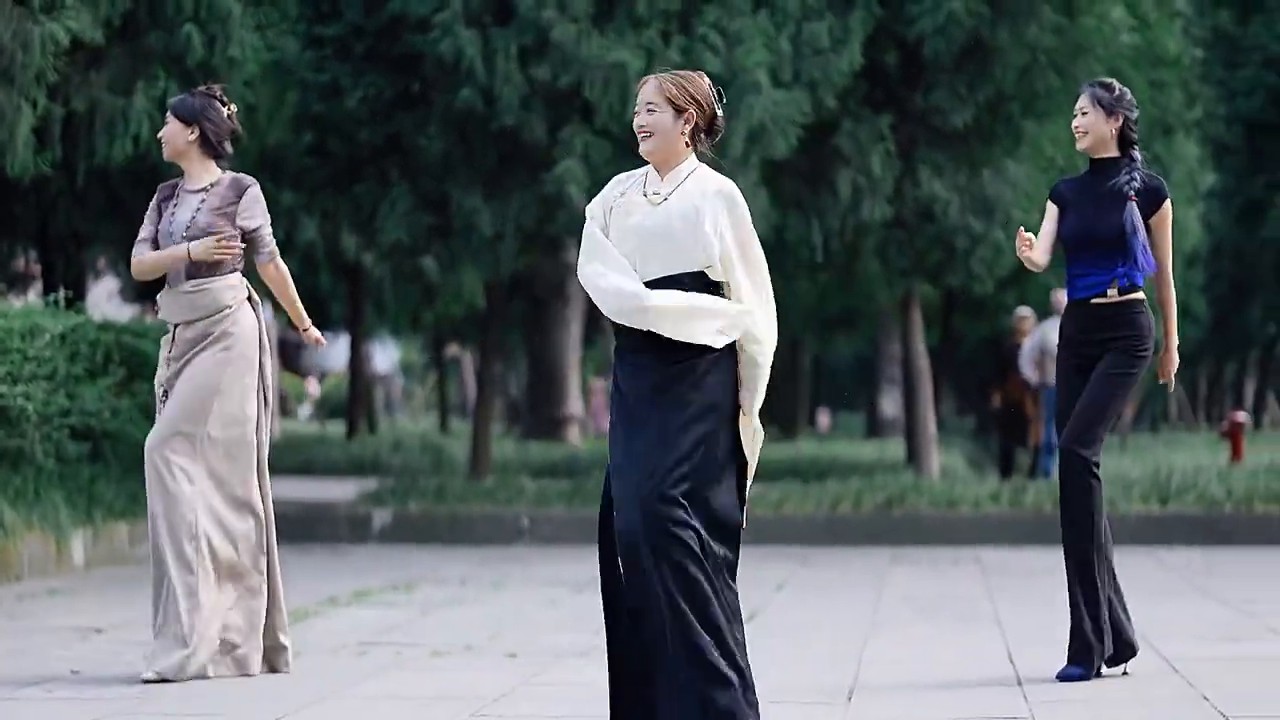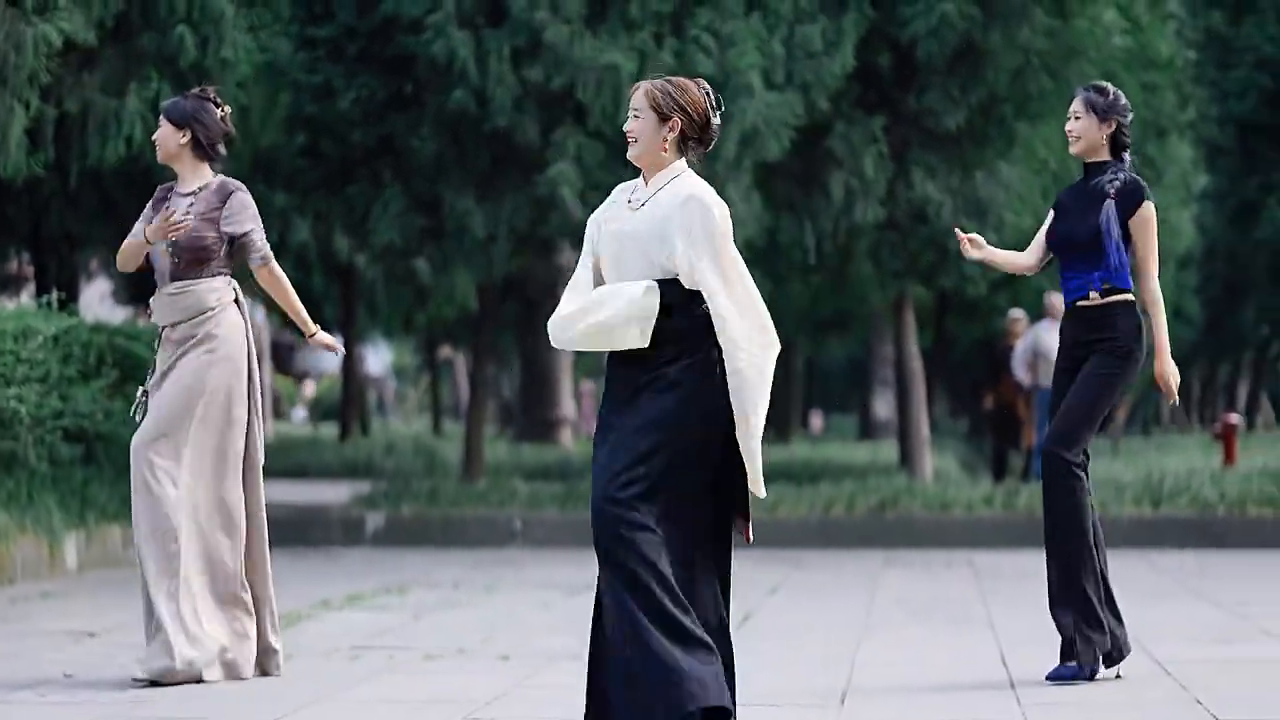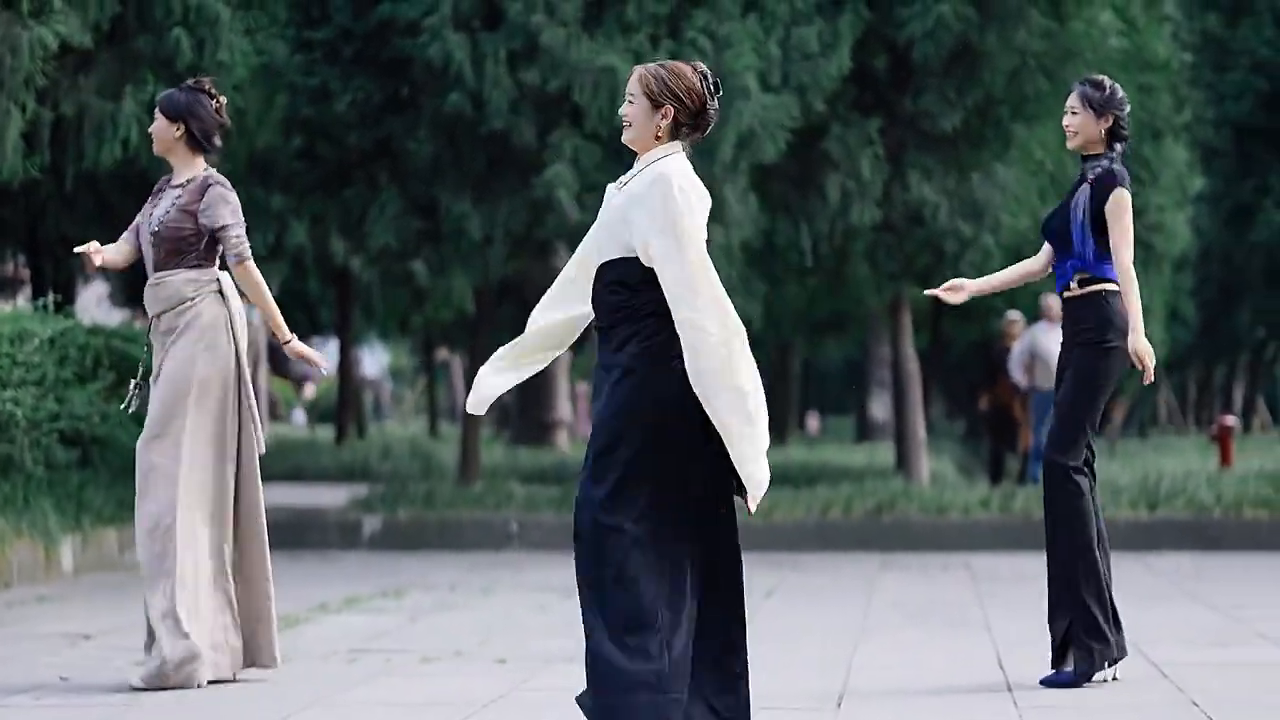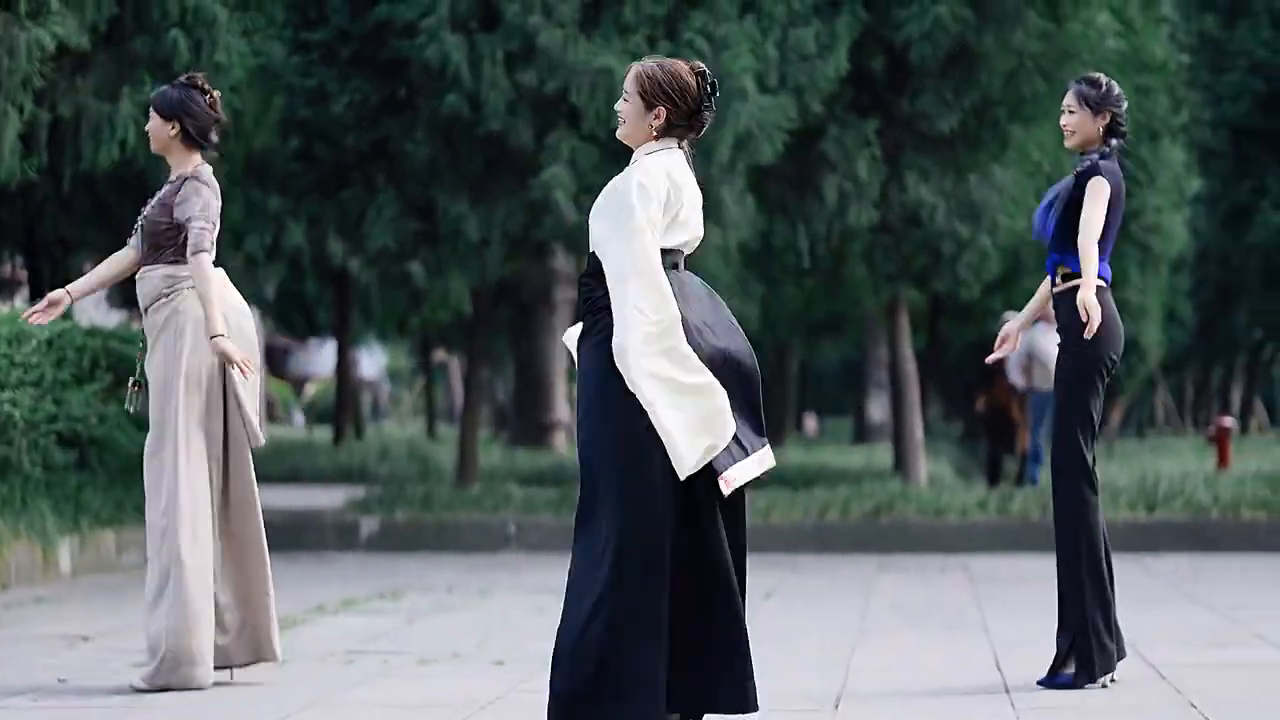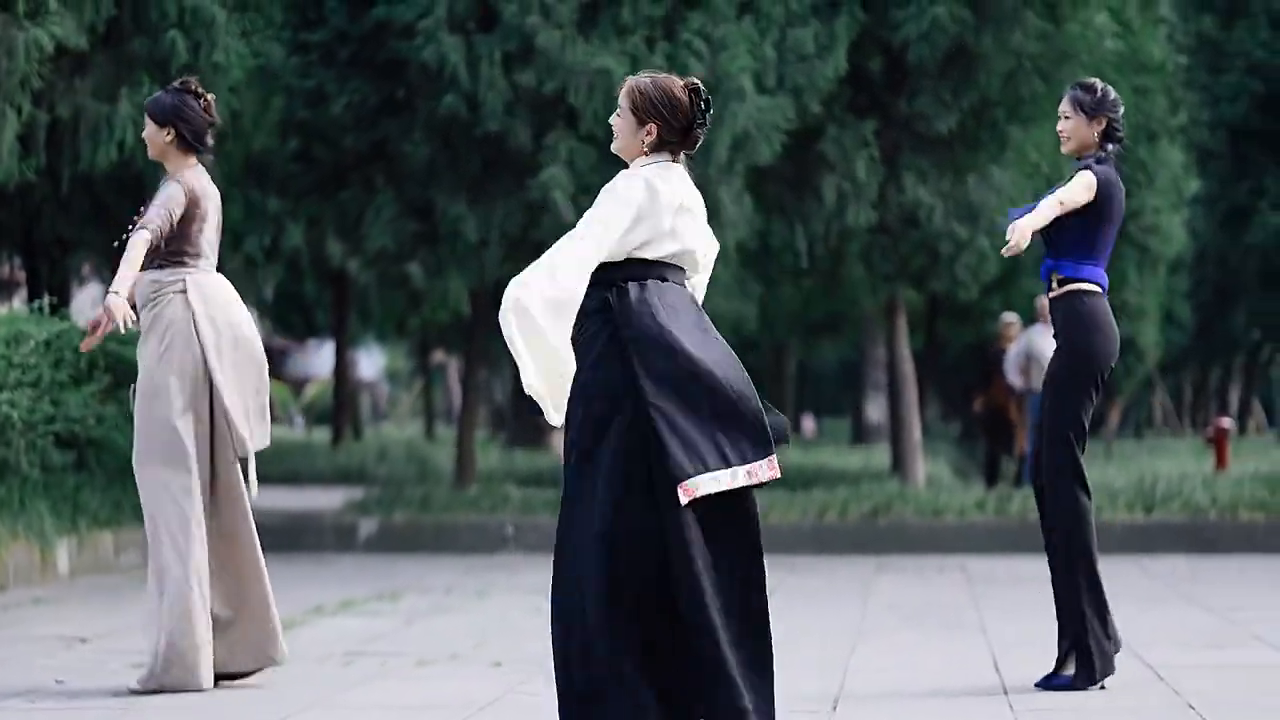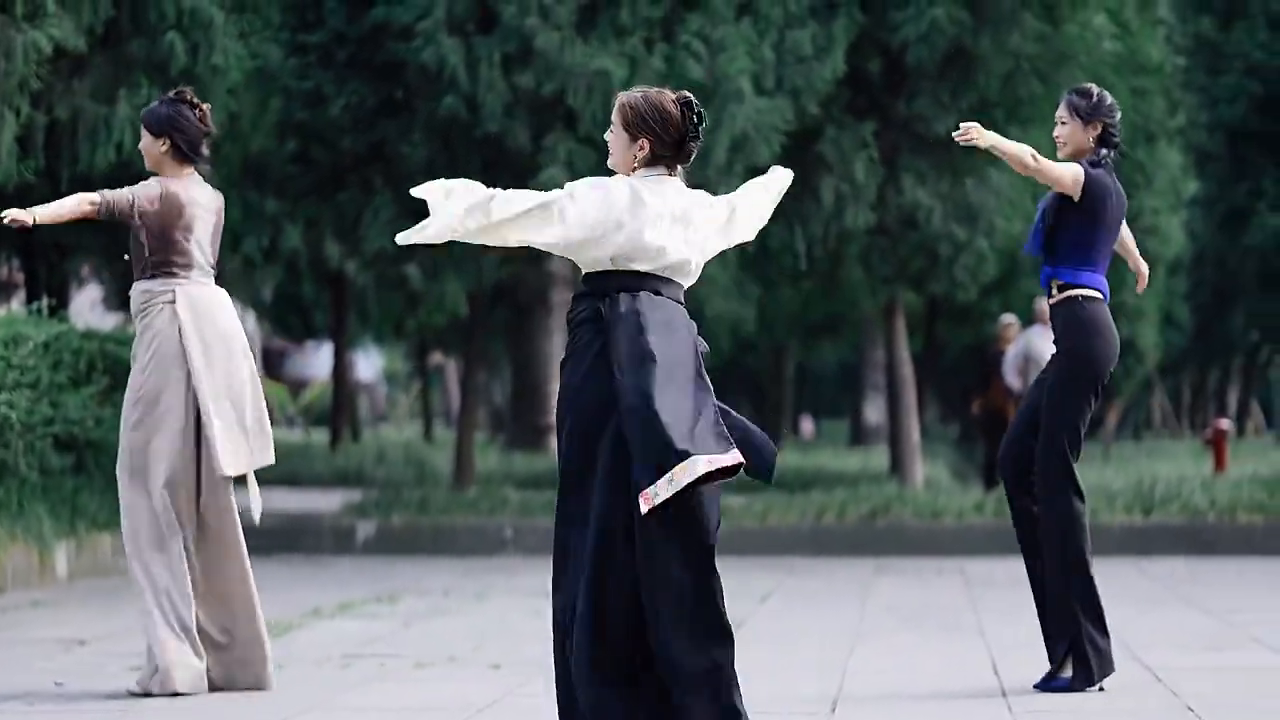
dt=0.1s
person 1, frame 1
left shoulder: (719, 195)
right shoulder: (614, 196)
left elbow: (751, 301)
right elbow: (600, 276)
left wrist: (746, 400)
right wrist: (680, 312)
left hip: (701, 375)
right hip: (641, 372)
left knee: (668, 516)
right knee: (637, 524)
person 1, frame 2
left shoulder: (696, 203)
right shoulder: (618, 203)
left elbow: (733, 305)
right elbow: (582, 302)
right wrist: (624, 311)
left hip: (679, 377)
right hip: (628, 378)
left knee: (629, 510)
right knee: (679, 529)
person 1, frame 3
left shoulder: (670, 182)
right shoulder: (636, 184)
left elbow: (691, 285)
right elbow: (582, 279)
left wrist: (720, 393)
right wrist: (514, 357)
left hip: (651, 358)
right hip: (633, 359)
left knee: (618, 509)
right knee: (662, 520)
person 1, frame 4
left shoulder: (647, 173)
right shoulder: (672, 173)
left elbow: (635, 266)
right wrist: (588, 330)
left hip: (637, 346)
right hip: (663, 338)
left knee: (629, 510)
right knee: (689, 516)
person 1, frame 5
left shoulder: (635, 186)
right shoulder: (684, 193)
left elbow: (582, 245)
left wrist: (532, 296)
left hip: (628, 341)
right hip: (673, 344)
left knee: (617, 519)
right knee: (680, 527)
person 1, frame 6
left shoulder: (615, 197)
right shoulder: (697, 207)
left elbow: (547, 213)
right elbow: (742, 209)
left wrist: (467, 207)
right wrist: (773, 184)
left hip: (614, 350)
right hip: (668, 343)
left knee: (608, 527)
right knee: (664, 518)
person 2, frame 1
left shoulder: (1149, 188)
right shoulder: (1066, 191)
left elbow: (1164, 272)
right elbow: (1042, 253)
left wrist: (1171, 342)
right wrist: (1027, 253)
left hip: (1126, 333)
right hip: (1076, 334)
left knee: (1077, 452)
right knee: (1074, 462)
left ankle: (1093, 640)
right ankle: (1109, 634)
person 2, frame 2
left shoulder: (1131, 191)
right shoulder: (1069, 196)
left elbow: (1148, 275)
right elbow: (1031, 260)
left wrist: (1164, 351)
right wrist: (984, 254)
left hip: (1114, 336)
right hip: (1076, 338)
left knee: (1061, 453)
right knee: (1064, 463)
left ankle: (1088, 638)
right ankle: (1101, 631)
person 2, frame 3
left shoulder: (1111, 178)
right shoulder: (1085, 183)
left elbow: (1124, 260)
right elbow: (1043, 261)
left wrist: (1137, 330)
right wrist: (975, 286)
left hip: (1100, 328)
right hip: (1080, 331)
left knee: (1062, 459)
right knee: (1072, 467)
left ankle: (1086, 642)
right ankle: (1097, 638)
person 2, frame 4
left shoulder: (1099, 173)
right shoulder: (1092, 175)
left elbow: (1088, 235)
left wrist: (1087, 290)
right wrist: (1020, 319)
left hip: (1087, 327)
right hip: (1082, 329)
left knee: (1071, 467)
right knee: (1071, 470)
left ankle: (1089, 649)
right ankle: (1096, 639)
person 2, frame 5
left shoulder: (1092, 176)
right shoulder: (1098, 181)
left elbow: (1059, 201)
left wrist: (1029, 221)
left hip: (1083, 330)
right hip: (1081, 330)
left knee: (1060, 471)
right knee: (1049, 471)
left ankle: (1086, 650)
right ankle: (1090, 638)
person 2, frame 6
left shoulder: (1086, 180)
right shoulder: (1108, 189)
left elbow: (1032, 162)
right elbow: (1123, 236)
left wrist: (992, 142)
right wrist: (1136, 264)
left hip: (1083, 337)
right hip: (1082, 335)
left knee: (1055, 478)
right knee: (1018, 467)
left ankle: (1084, 655)
right ankle: (1071, 636)
person 3, frame 1
left shoulder: (242, 190)
right shoulder: (165, 196)
left elbow: (269, 263)
right elbow: (140, 264)
left wrist: (304, 323)
right wrist: (189, 253)
left hip: (228, 336)
right hip: (183, 342)
left knee: (171, 457)
right knee: (212, 481)
left ankle: (205, 642)
right ankle: (235, 637)
person 3, frame 2
left shoulder: (231, 196)
right shoulder: (165, 197)
left elbow: (264, 266)
right elbow: (130, 257)
left wrist: (309, 329)
right wrist: (151, 235)
left hip: (214, 341)
right hip: (179, 344)
left knee: (160, 459)
right knee: (210, 484)
left ankle: (191, 646)
right ankle: (235, 638)
person 3, frame 3
left shoulder: (213, 188)
right shoulder: (169, 189)
left elbow: (241, 264)
right elbow: (124, 251)
left wrist: (285, 337)
right wrist: (99, 253)
left hip: (201, 327)
right hip: (177, 333)
left knee: (175, 469)
right knee: (207, 480)
left ankle: (186, 647)
right ankle: (226, 637)
person 3, frame 4
left shoulder: (198, 184)
right shoulder: (179, 183)
left elbow: (201, 263)
right elbow: (137, 254)
left wrist: (220, 332)
right wrist: (66, 293)
left hip: (191, 325)
right hip: (182, 329)
left knee: (179, 472)
right knee: (205, 477)
left ankle: (181, 654)
right ankle: (228, 632)
person 3, frame 5
left shoulder: (179, 186)
right shoulder: (198, 187)
left elbow: (143, 238)
left wrist: (118, 293)
right wrist: (114, 304)
left hip: (182, 327)
right hip: (190, 326)
left knee: (174, 475)
right knee: (209, 481)
left ankle: (184, 654)
right ankle: (235, 640)
person 3, frame 6
left shoulder: (162, 192)
right shoulder: (206, 196)
left elbow: (98, 201)
left hip: (174, 335)
right hip: (210, 332)
left knee: (160, 483)
right knee: (199, 489)
left ankle: (179, 660)
right ankle: (228, 655)
